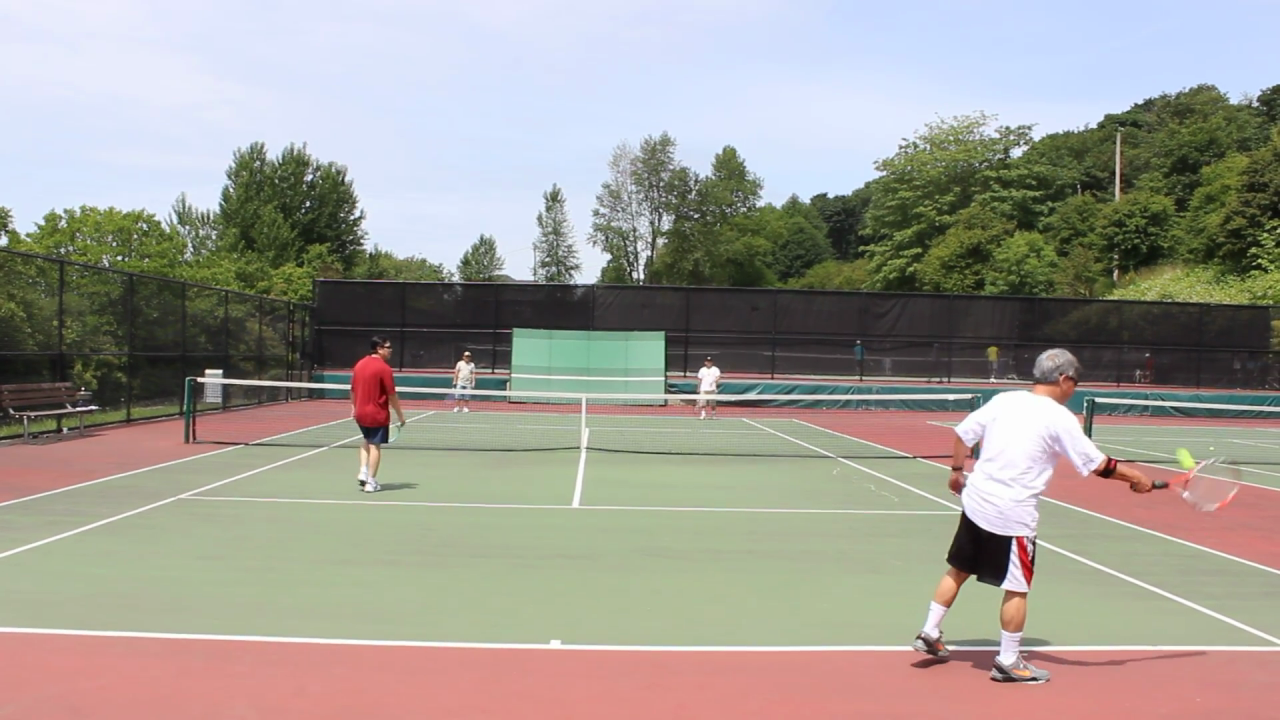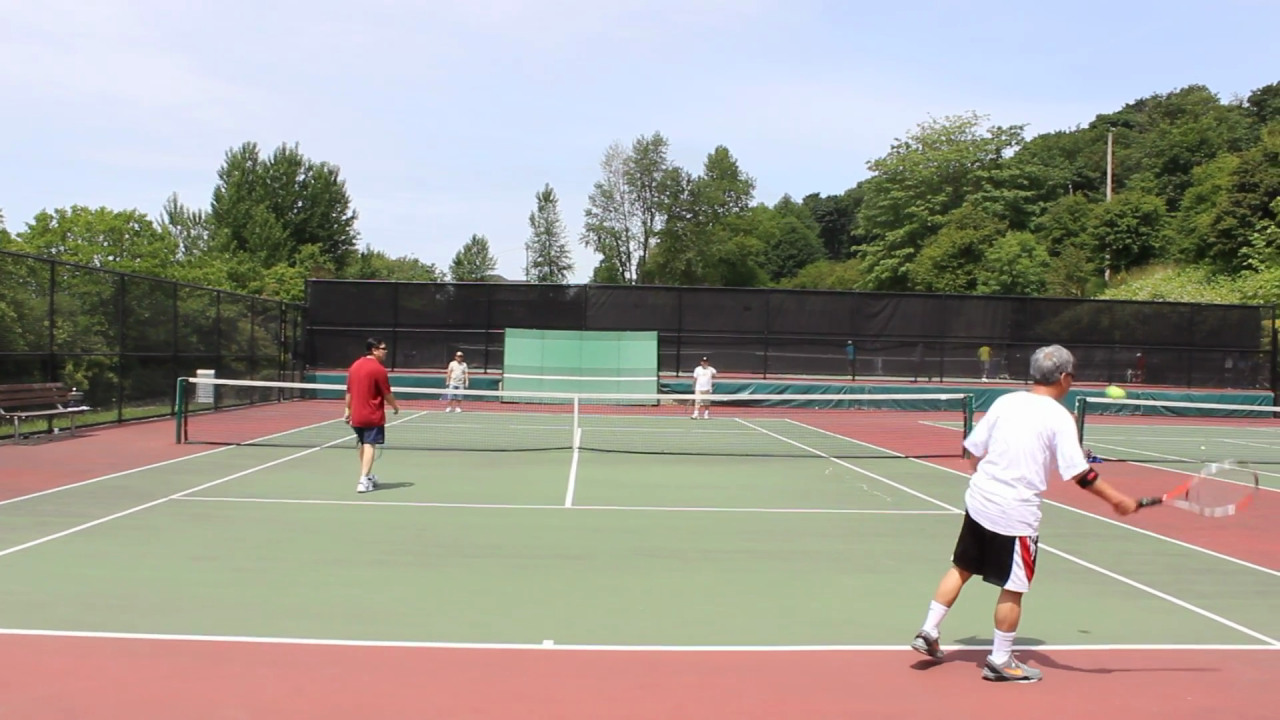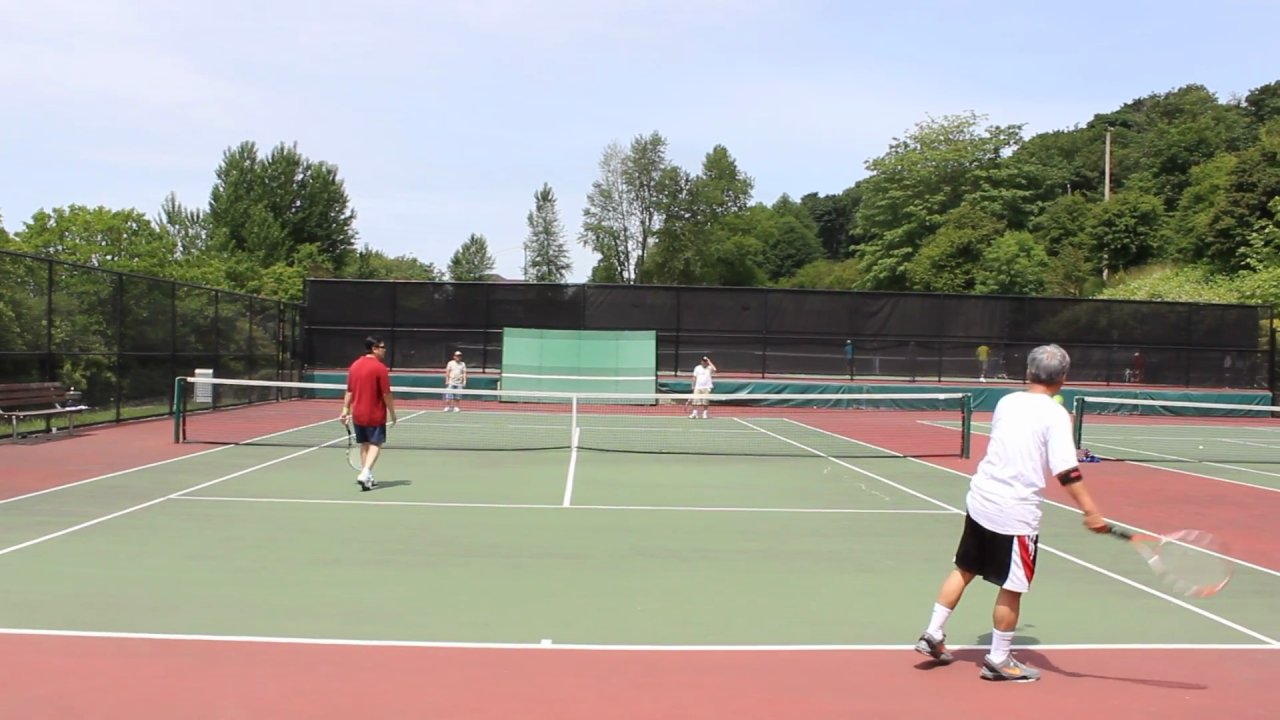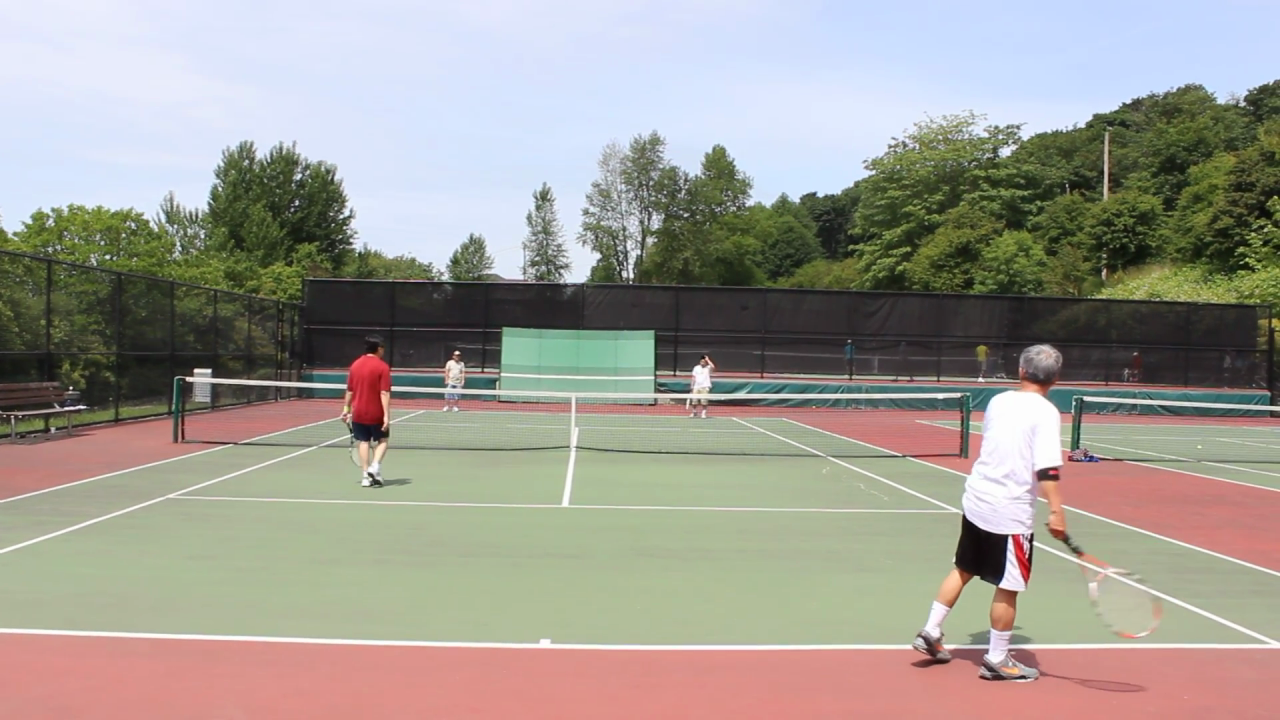
dt=0.2s
person 1, frame 1
left shoulder: (1004, 400)
right shoulder: (1061, 418)
left elbow: (962, 433)
right elbow: (1096, 464)
left wrist: (957, 471)
right wrist: (1135, 478)
left hip: (976, 500)
right hip: (1012, 512)
left knee: (957, 570)
right knee: (1017, 588)
left ankle: (929, 633)
right ankle: (1008, 662)
person 1, frame 2
left shoulder: (1005, 401)
right shoulder: (1059, 417)
left elbow: (974, 447)
right elbow: (1077, 472)
right wrist: (1116, 499)
left hip: (979, 499)
right hip: (1016, 512)
left knee: (961, 568)
right knee: (1013, 587)
left ankle: (928, 633)
right ankle: (1000, 661)
person 1, frame 3
left shoulder: (1007, 402)
right shoulder: (1055, 415)
right elbow: (1066, 469)
right wrist: (1089, 509)
left hip: (980, 500)
right hip: (1015, 511)
left knee: (965, 569)
right knee: (1012, 587)
left ankle: (933, 635)
right ankle: (998, 660)
person 1, frame 4
left shoulder: (998, 401)
right shoulder: (1046, 412)
right elbow: (1047, 468)
right wrist: (1056, 511)
left hip: (976, 500)
right hip: (1010, 510)
left knee: (963, 569)
right knee: (1009, 587)
left ankle: (931, 632)
right ankle: (997, 660)
